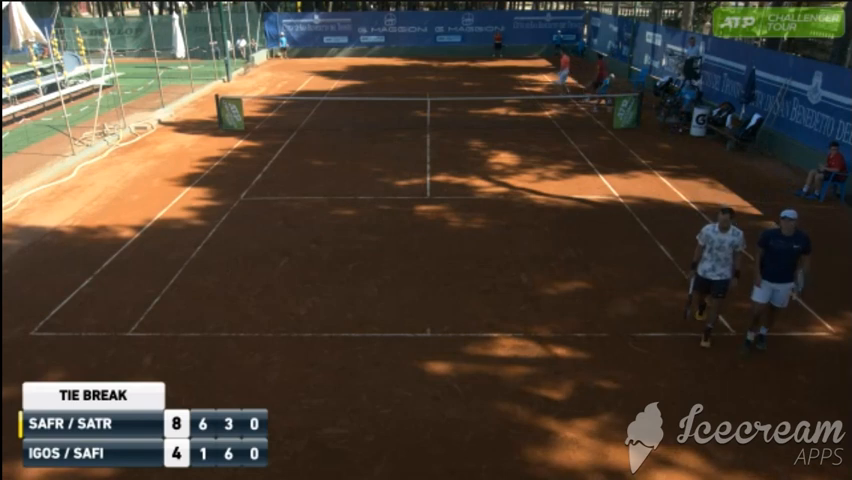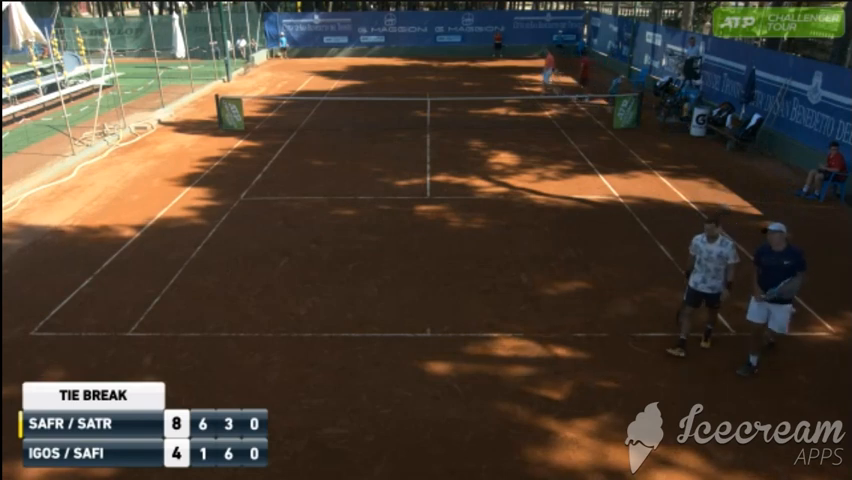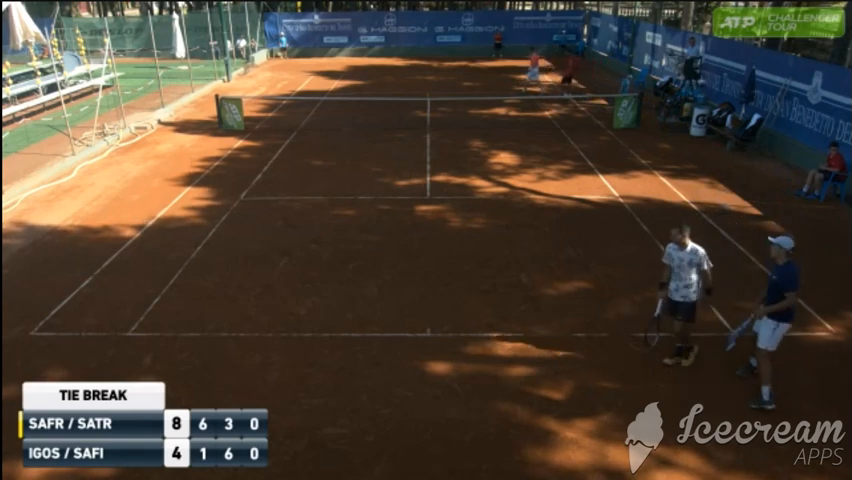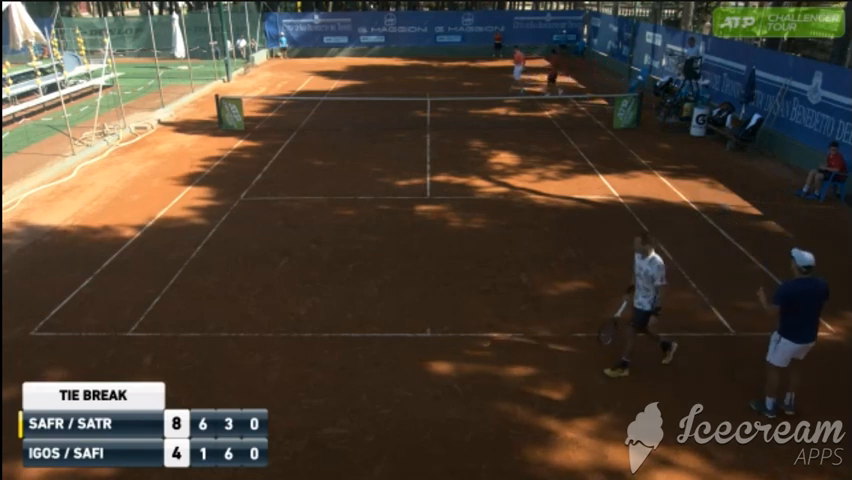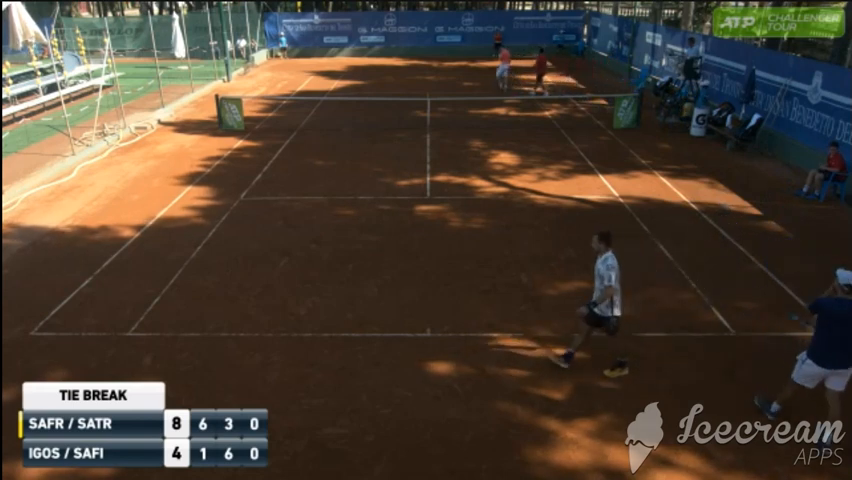
dt=0.4s
person 1, frame 1
left shoulder: (803, 239)
right shoulder: (769, 235)
left elbow: (805, 260)
right elbow: (760, 253)
left wrist: (800, 278)
right wrist: (757, 273)
left hip: (786, 282)
right hip: (765, 279)
left knee: (773, 310)
right knee: (758, 310)
left ankle: (762, 334)
right ankle: (749, 338)
person 1, frame 2
left shoulder: (795, 255)
right shoulder: (762, 251)
left elbow: (800, 276)
left wrist: (793, 287)
right wrist: (756, 288)
left hip: (782, 302)
right hip: (761, 298)
left knee: (773, 335)
right knee: (756, 332)
left ankle: (770, 339)
right ankle: (752, 364)
person 1, frame 3
left shoulder: (789, 272)
right shoulder: (778, 264)
left elbow: (791, 301)
left wrist: (766, 309)
right wrist: (762, 302)
left hip: (778, 320)
right hip: (767, 315)
left knee: (762, 354)
right knee: (758, 343)
left ankle: (766, 399)
right ankle: (752, 366)
person 1, frame 4
left shoulder: (787, 288)
right shoulder: (822, 286)
left elbow: (772, 311)
right elbow: (816, 305)
left wrist: (762, 299)
left hip: (788, 337)
right hip: (809, 337)
left knee: (773, 368)
right knee: (794, 366)
left ankle: (769, 406)
right ankle: (789, 403)
person 1, frame 5
left shoulder: (824, 304)
left elbow: (813, 309)
left wrist: (830, 292)
left hip: (817, 360)
left knee: (794, 384)
right knee: (834, 399)
left ankle: (773, 409)
right ankle: (827, 438)
person 2, frame 1
left shoulder: (738, 235)
right shoulder: (707, 230)
left elbow: (737, 256)
right elbow: (699, 248)
left wrist: (735, 276)
right wrist: (693, 267)
left hip: (723, 276)
right hip: (703, 272)
left knee: (715, 304)
right knee: (699, 297)
left ankle: (707, 332)
right ankle: (702, 306)
person 2, frame 2
left shoulder: (728, 246)
right shoulder: (697, 240)
left elbow: (731, 268)
left wrist: (727, 288)
right wrist: (688, 275)
left hip: (716, 287)
right hip: (695, 284)
left knee: (712, 312)
right knee: (686, 312)
left ankle: (708, 333)
right ankle: (681, 346)
person 2, frame 3
left shoulder: (698, 253)
right shoulder: (670, 248)
left elbow: (705, 273)
left wrist: (708, 292)
right wrist: (662, 287)
left hip: (689, 297)
right hip: (673, 293)
left knee: (680, 328)
right knee: (676, 325)
left ankle: (689, 349)
right ankle: (680, 352)
person 2, frame 4
left shoulder: (656, 264)
right shoulder: (638, 255)
left elbow: (660, 290)
left wrist: (655, 313)
right wrist: (629, 291)
left hip: (648, 305)
right hip: (638, 301)
left knee: (631, 333)
right knee: (643, 330)
left ankle: (623, 366)
right ankle: (667, 346)
person 2, frame 5
left shoulder: (609, 264)
right shoulder: (602, 257)
left elbow: (609, 291)
left wrist: (589, 306)
left hip: (608, 309)
right hip: (597, 305)
left knee: (612, 337)
right knee: (584, 330)
left ankle: (622, 365)
right ankle: (567, 358)
